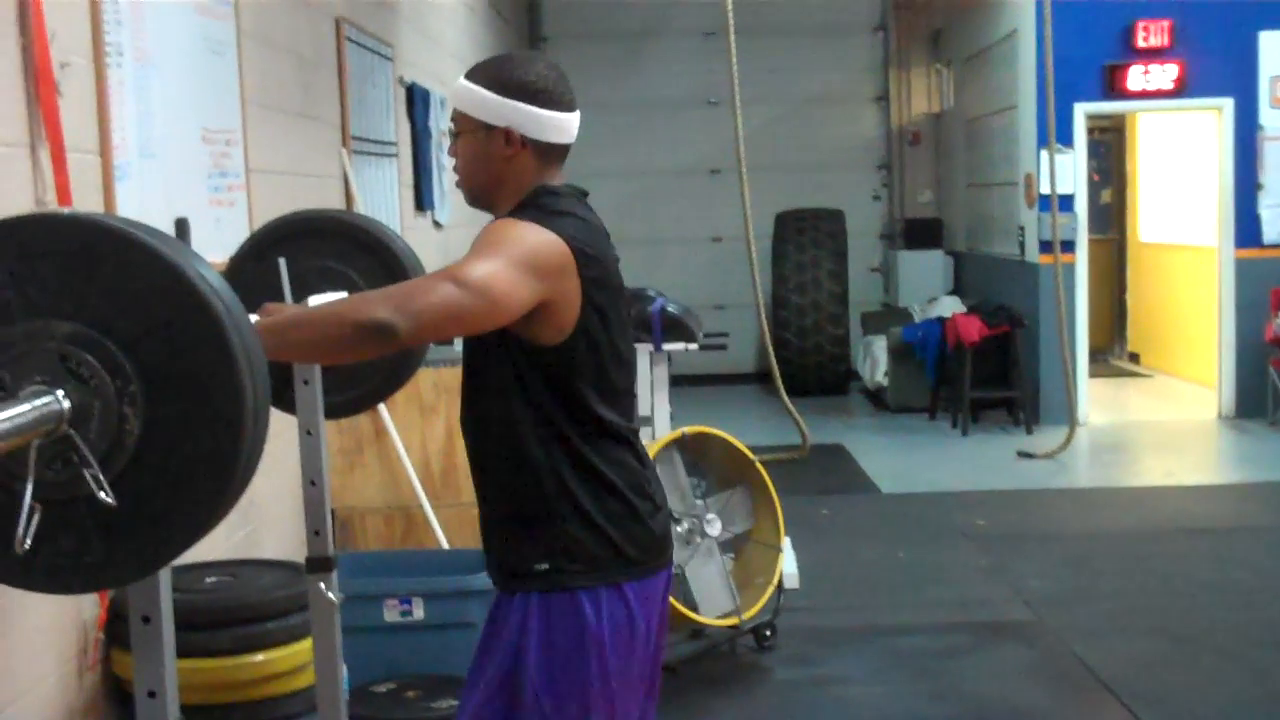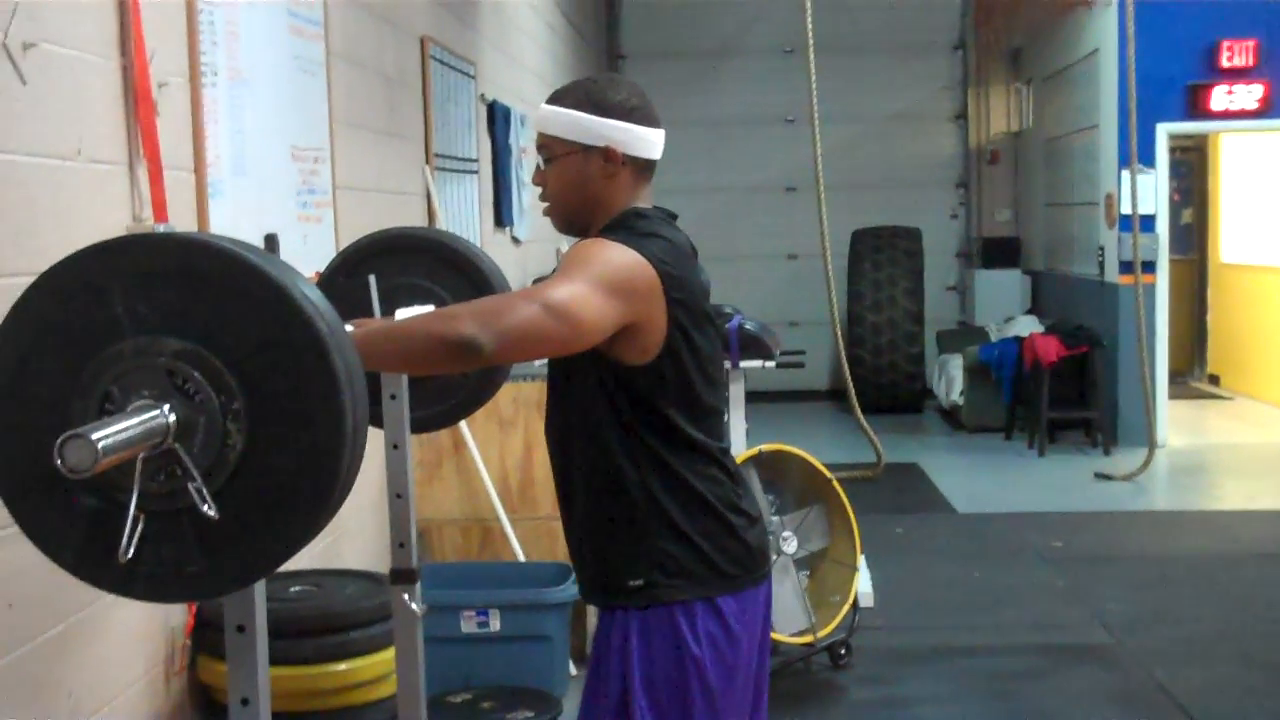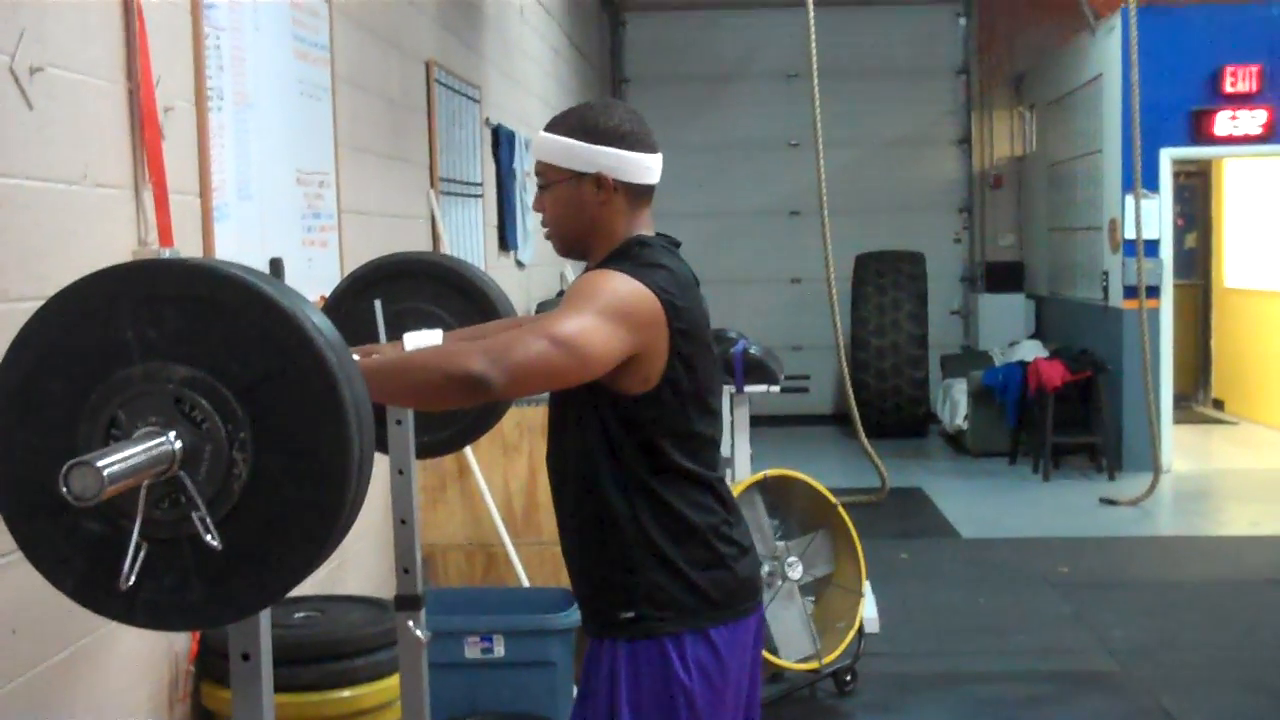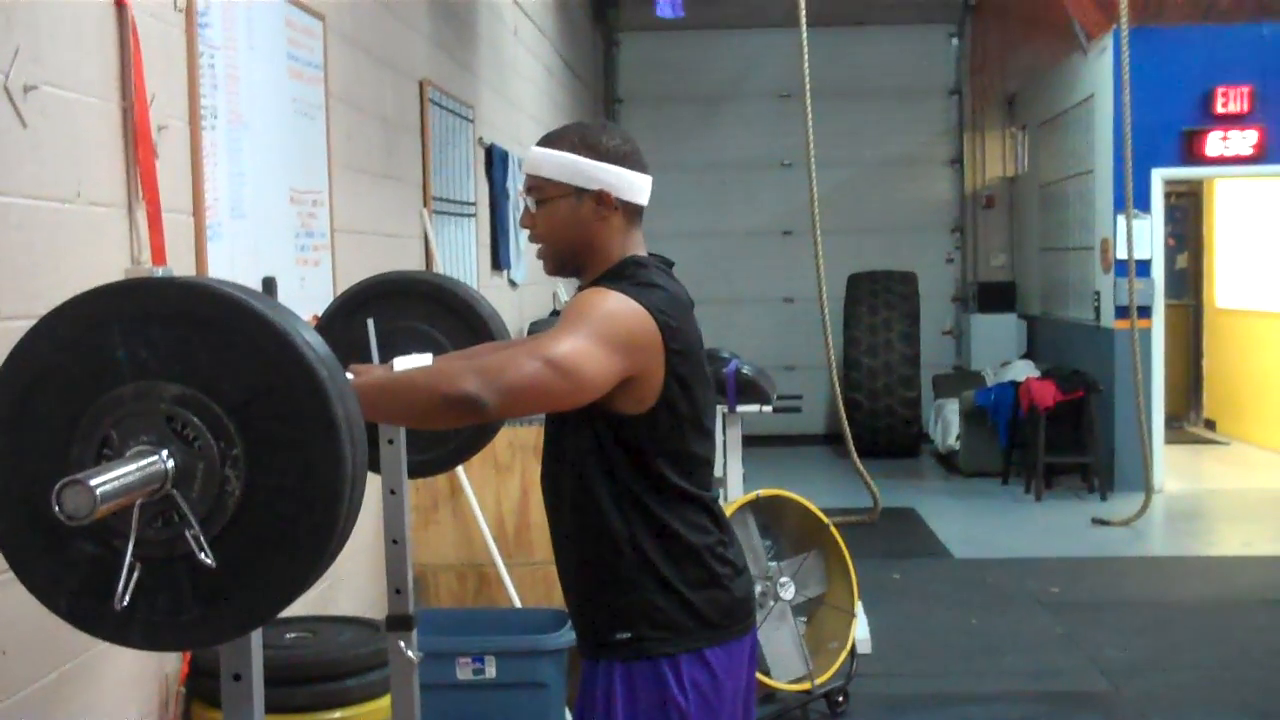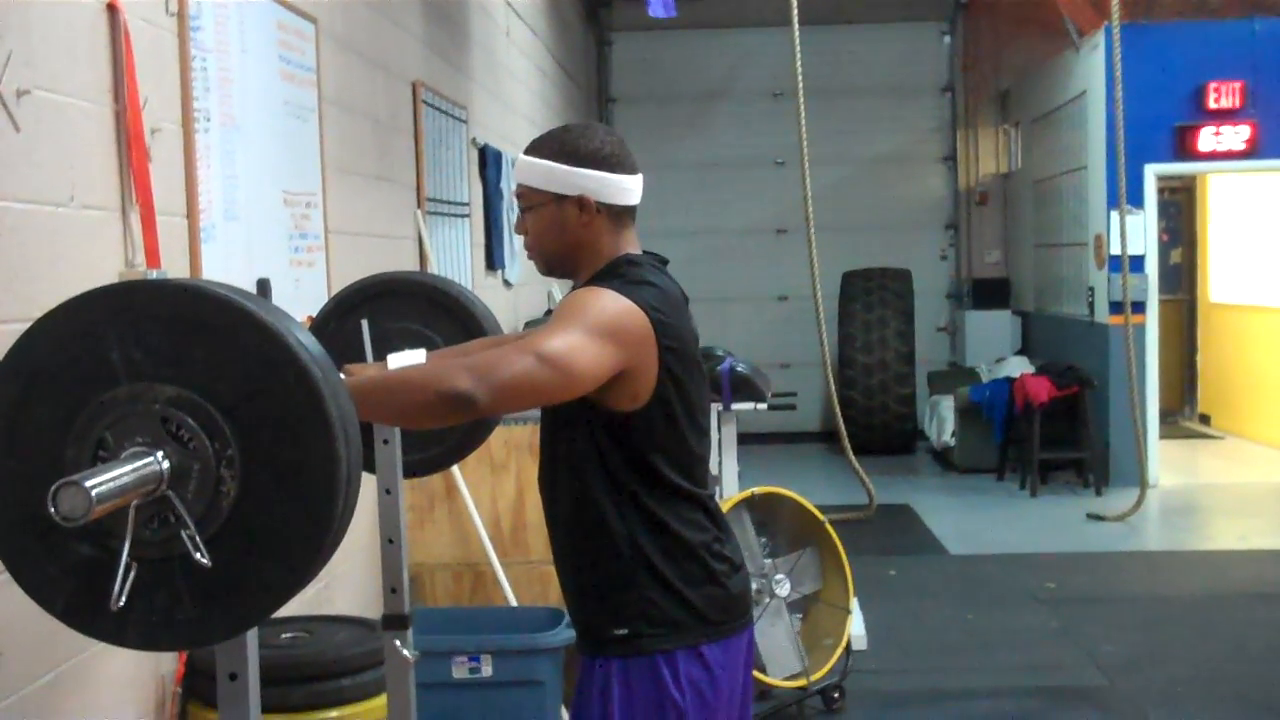
dt=1s
person 1, frame 1
left shoulder: (534, 245)
right shoulder: (562, 230)
left elbow: (389, 323)
right elbow: (427, 304)
right wrist: (296, 317)
left hip: (577, 568)
right hip: (610, 549)
person 1, frame 2
left shoulder: (621, 265)
right shoulder: (649, 250)
left elbow: (476, 337)
right elbow: (523, 311)
right wrist: (380, 330)
left hip: (677, 582)
right hip: (705, 563)
person 1, frame 3
left shoulder: (626, 295)
right shoulder: (651, 276)
left elbow: (482, 372)
right elbow: (535, 333)
right wrist: (396, 355)
left hip: (668, 615)
right hip: (703, 591)
person 1, frame 4
left shoulder: (621, 314)
right shoulder: (641, 296)
left elbow: (475, 393)
right elbow: (522, 355)
right wrist: (389, 375)
left hip: (664, 635)
right hip: (691, 614)
person 1, frame 5
left shoulder: (613, 312)
right shoulder: (639, 292)
left elbow: (466, 390)
right elbow: (517, 351)
right wrist: (382, 376)
left hip: (661, 632)
right hip: (690, 609)
